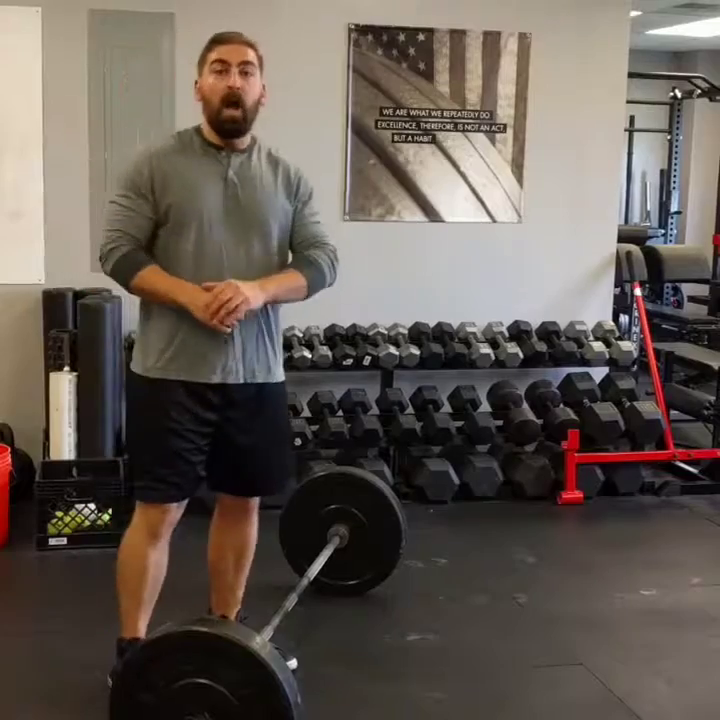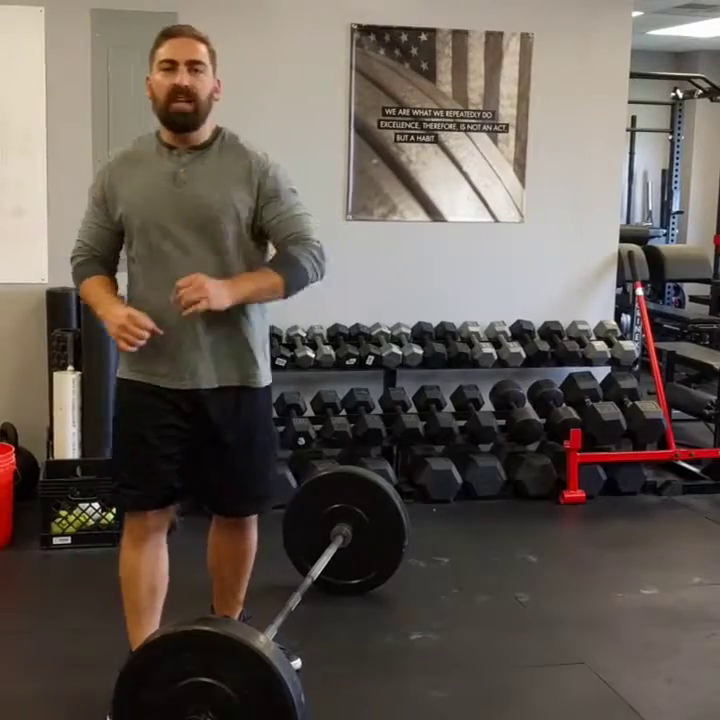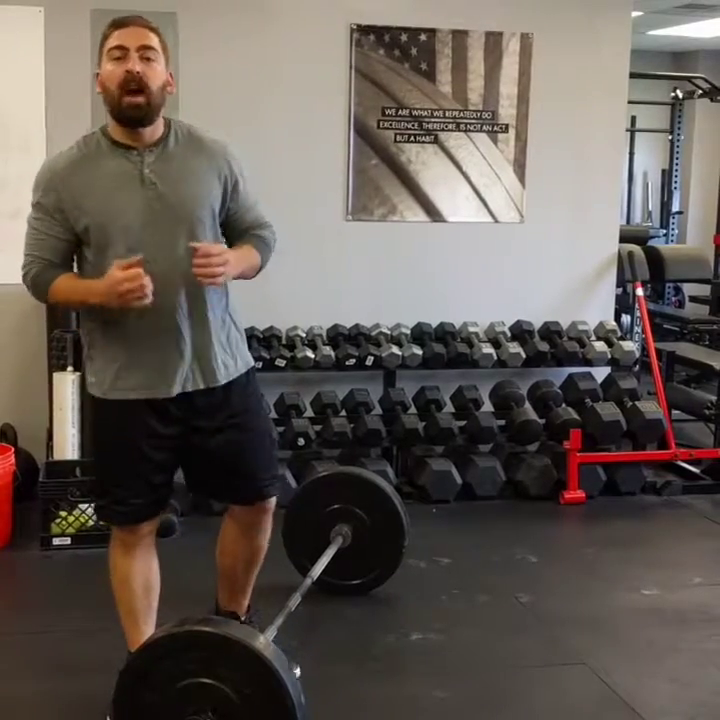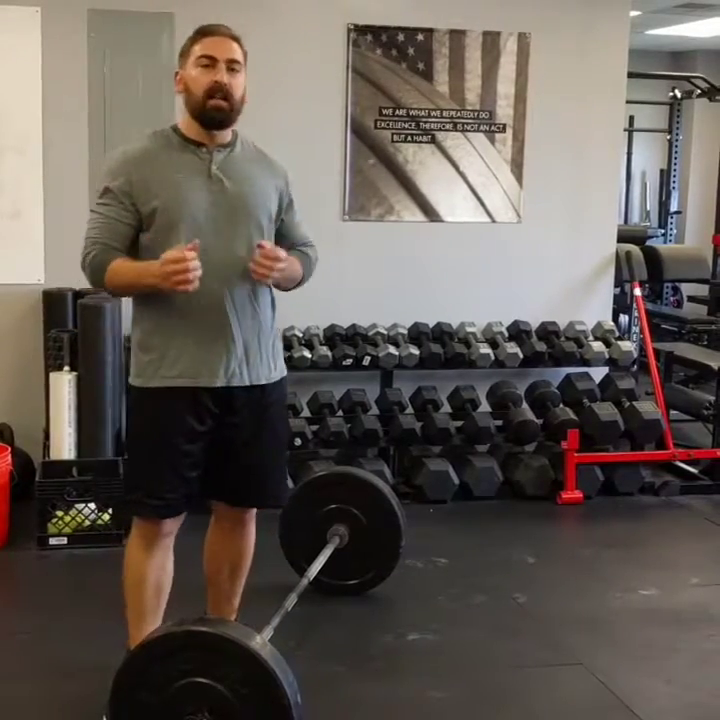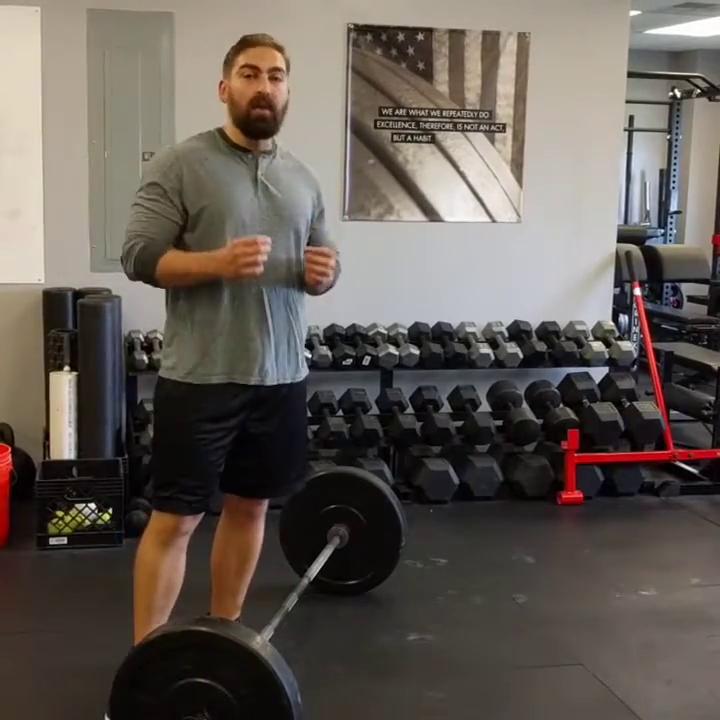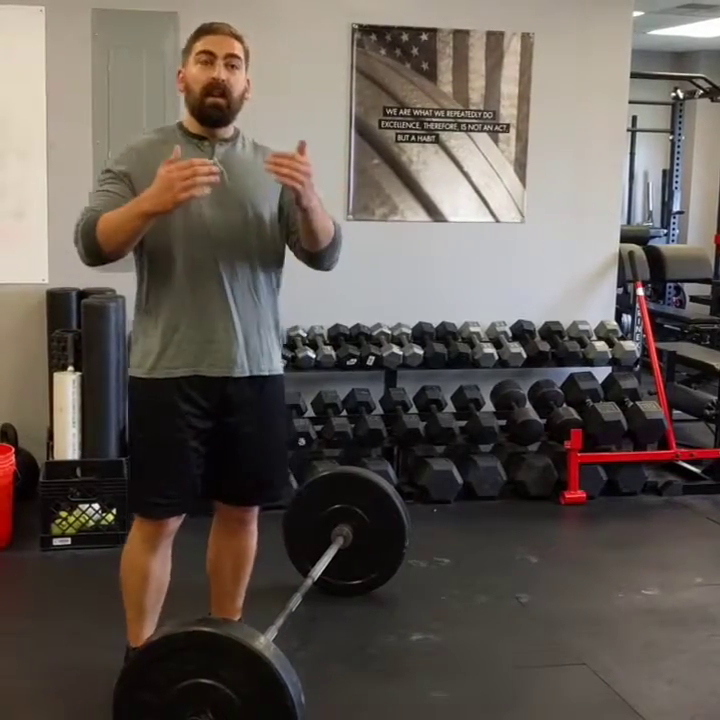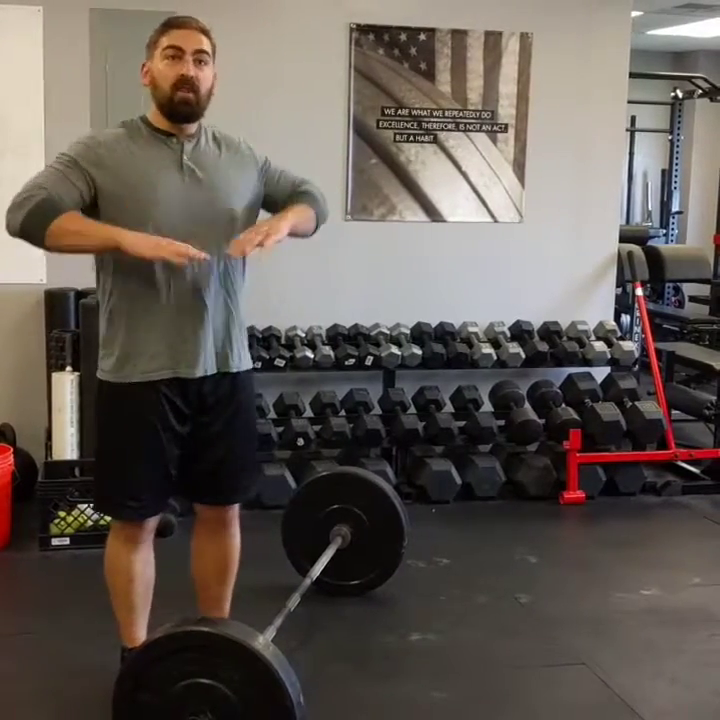
dt=0.7s
person 1, frame 1
left shoulder: (287, 177)
right shoulder: (155, 164)
left elbow: (322, 262)
right elbow: (117, 254)
left wrist: (260, 289)
right wrist: (192, 296)
left hip: (256, 373)
right hip: (172, 371)
left knee: (241, 503)
right knee: (158, 511)
left ankle: (225, 630)
right ankle: (130, 648)
person 1, frame 2
left shoulder: (256, 169)
right shoulder: (118, 172)
left elbow: (307, 257)
right elbow: (89, 260)
left wrist: (230, 290)
right wrist: (111, 309)
left hip: (238, 378)
right hip: (150, 379)
left knee: (238, 514)
right knee: (146, 520)
left ankle: (228, 629)
person 1, frame 3
left shoulder: (212, 156)
right shoulder: (64, 174)
left elbow: (259, 233)
right elbow: (40, 273)
left wrist: (233, 263)
right wrist: (101, 291)
left hip: (222, 372)
right hip: (126, 388)
left knee: (256, 501)
right knee: (133, 528)
left ankle: (232, 621)
person 1, frame 4
left shoulder: (268, 171)
right shoulder: (135, 166)
left elbow: (303, 255)
right elbow: (97, 264)
left wrist: (283, 267)
right wrist: (156, 272)
left hip: (256, 375)
right hip: (169, 379)
left knee: (238, 509)
right knee: (156, 522)
person 1, frame 5
left shoulder: (301, 177)
right shoulder: (180, 165)
left elbow: (317, 273)
right elbow: (138, 258)
left wrist: (323, 271)
right wrist: (219, 261)
left hip: (280, 376)
right hip: (200, 377)
left knee: (249, 506)
right knee: (175, 518)
person 1, frame 6
left shoulder: (273, 166)
right shoulder: (140, 157)
left elbow: (324, 254)
right elbow: (91, 244)
left wrist: (309, 199)
right wrist: (152, 201)
left hip: (255, 370)
right hip: (169, 371)
left knee: (240, 511)
right knee: (157, 519)
right ankle: (139, 654)
person 1, frame 7
left shoulder: (240, 157)
right shoulder: (102, 153)
left elbow: (310, 198)
left wrist: (280, 222)
right wrist: (126, 238)
left hip: (226, 368)
right hip: (140, 374)
left knee: (221, 511)
right knee: (135, 521)
right ankle: (136, 657)
